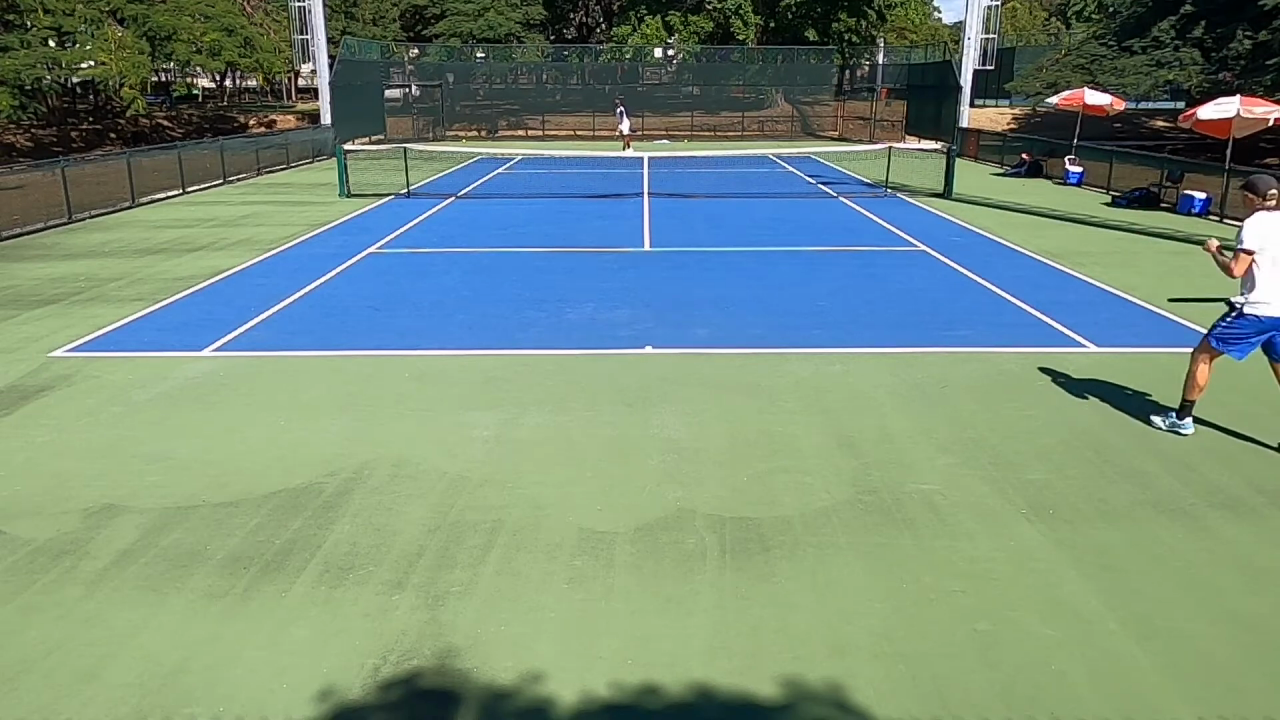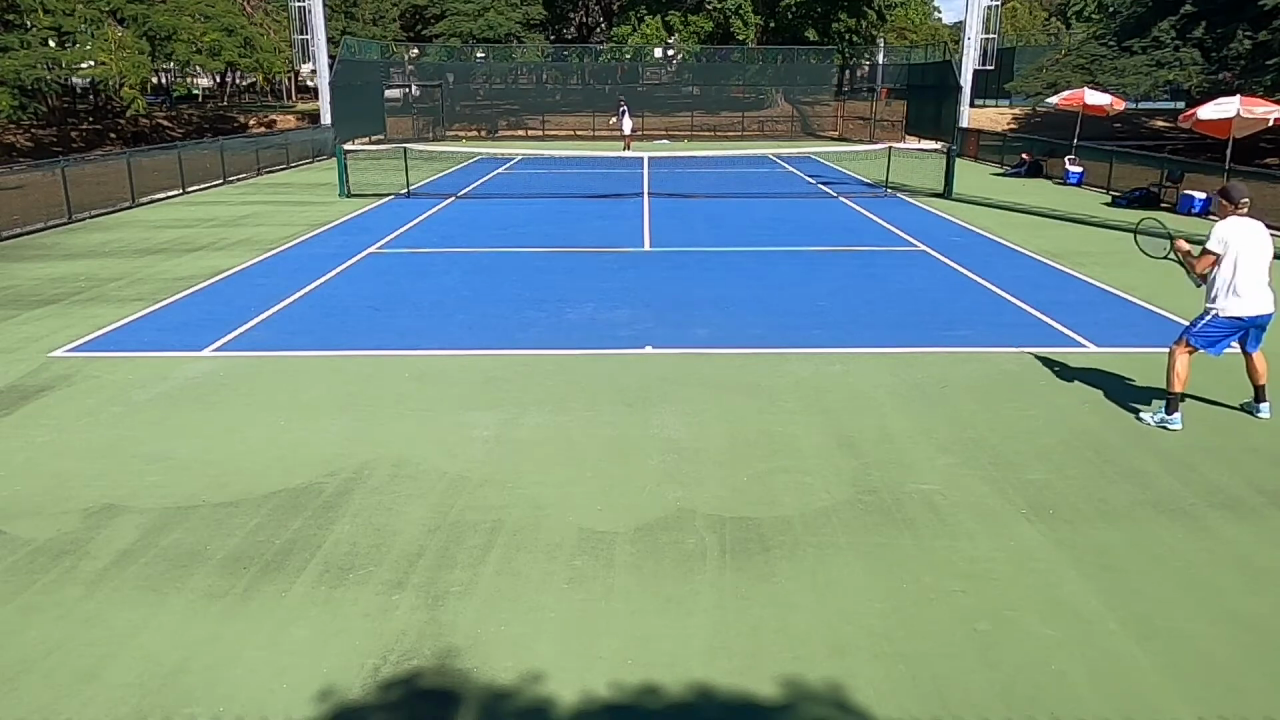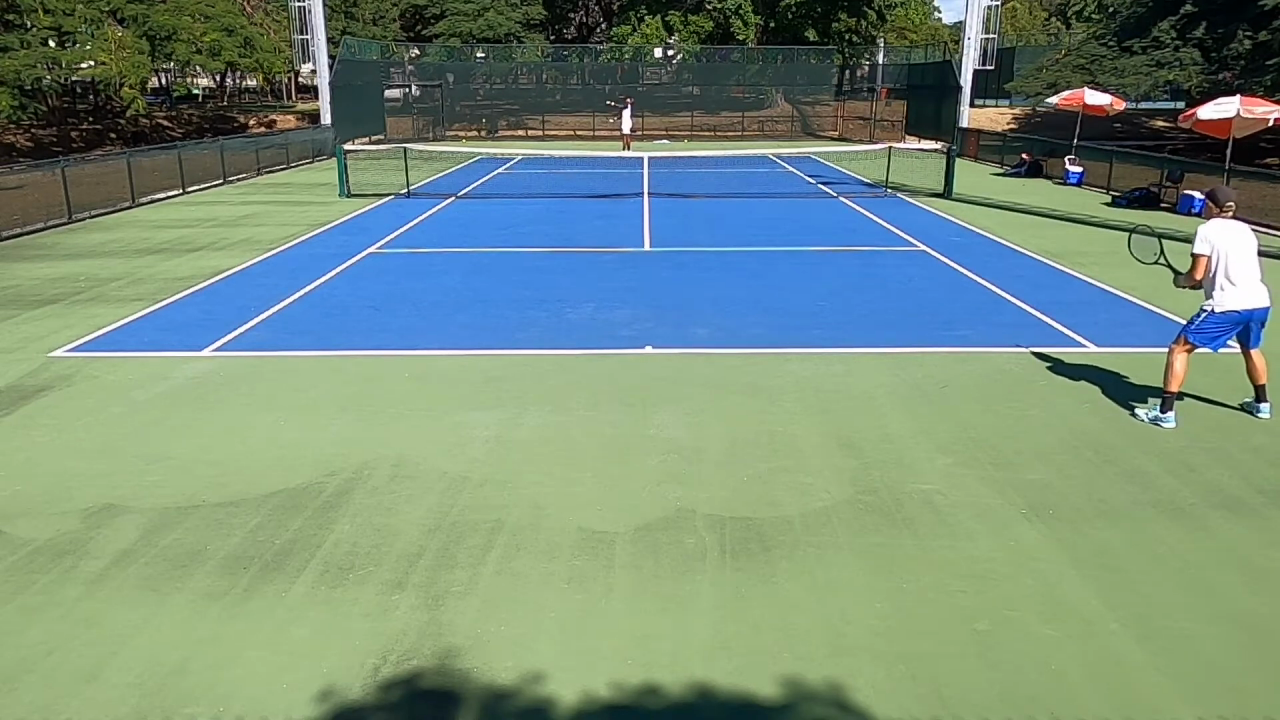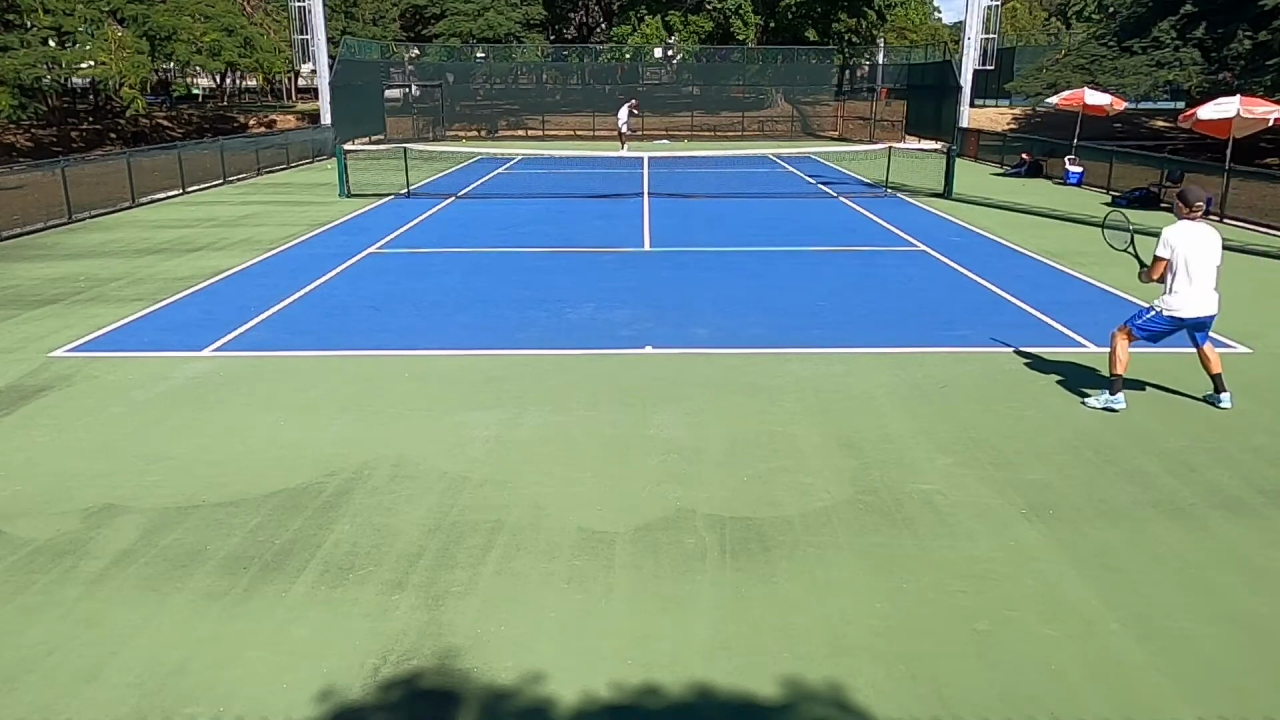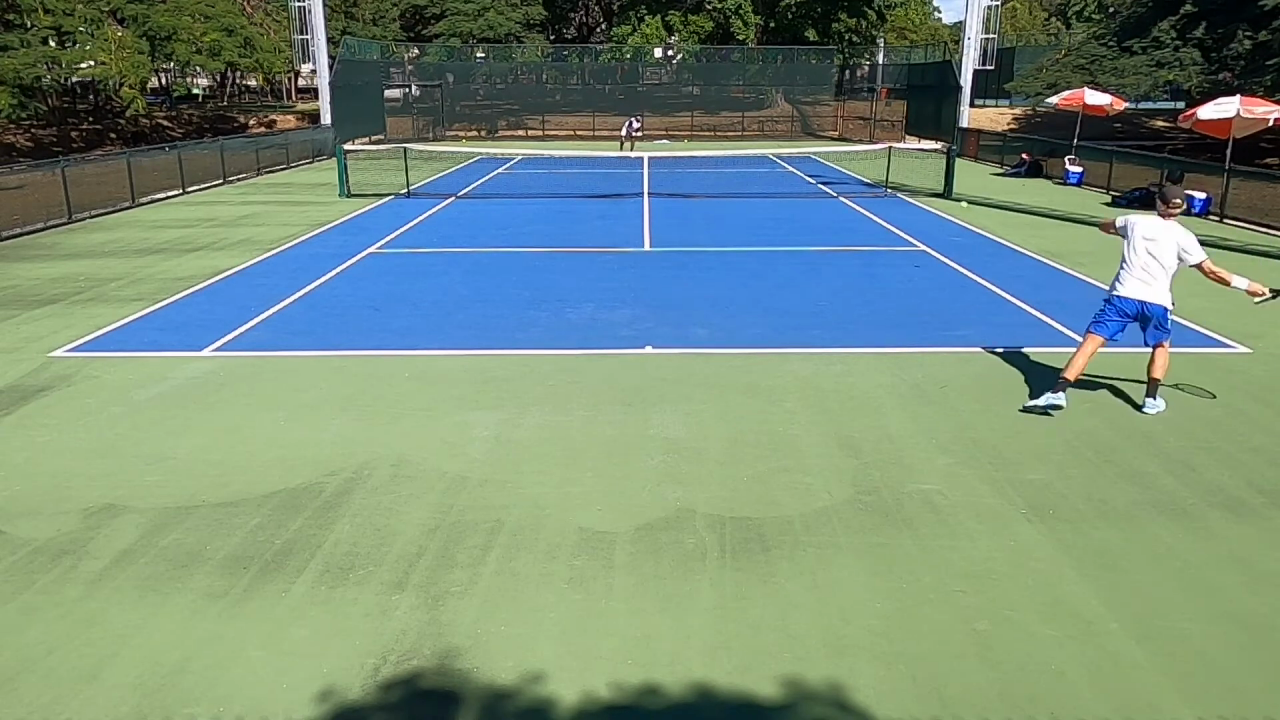
dt=0.7s
person 1, frame 1
left shoulder: (1255, 224)
left elbow: (1236, 270)
left wrist: (1215, 251)
left hip: (1255, 310)
left knee: (1202, 356)
left ankle: (1183, 418)
person 1, frame 2
left shoulder: (1223, 228)
right shoulder: (1262, 229)
left elbow: (1198, 268)
left wrist: (1184, 251)
left hip: (1230, 310)
right hip: (1264, 308)
left knee: (1179, 350)
right knee: (1251, 351)
left ankle: (1171, 413)
right ankle: (1261, 403)
person 1, frame 3
left shoulder: (1207, 230)
right shoulder: (1246, 231)
left elbow: (1196, 274)
left wrist: (1181, 280)
right wrist: (1196, 282)
left hip: (1228, 306)
right hip: (1260, 303)
left knee: (1179, 349)
right knee: (1251, 350)
left ankle: (1165, 412)
right ankle: (1261, 403)
person 1, frame 4
left shoulder: (1172, 232)
right shoulder: (1214, 235)
left elbow: (1154, 274)
left wrist: (1143, 274)
left hip: (1175, 308)
right hip: (1207, 308)
left knee: (1120, 336)
right knee: (1202, 343)
left ankle: (1115, 395)
right ankle: (1222, 394)
person 1, frame 5
left shoulder: (1135, 221)
right shoulder: (1184, 238)
left elbow: (1106, 227)
right elbow: (1211, 272)
right wrist: (1246, 284)
left hip: (1123, 296)
right hip: (1157, 302)
left knee: (1089, 344)
right knee: (1161, 347)
left ankle: (1058, 393)
right ankle: (1151, 399)
